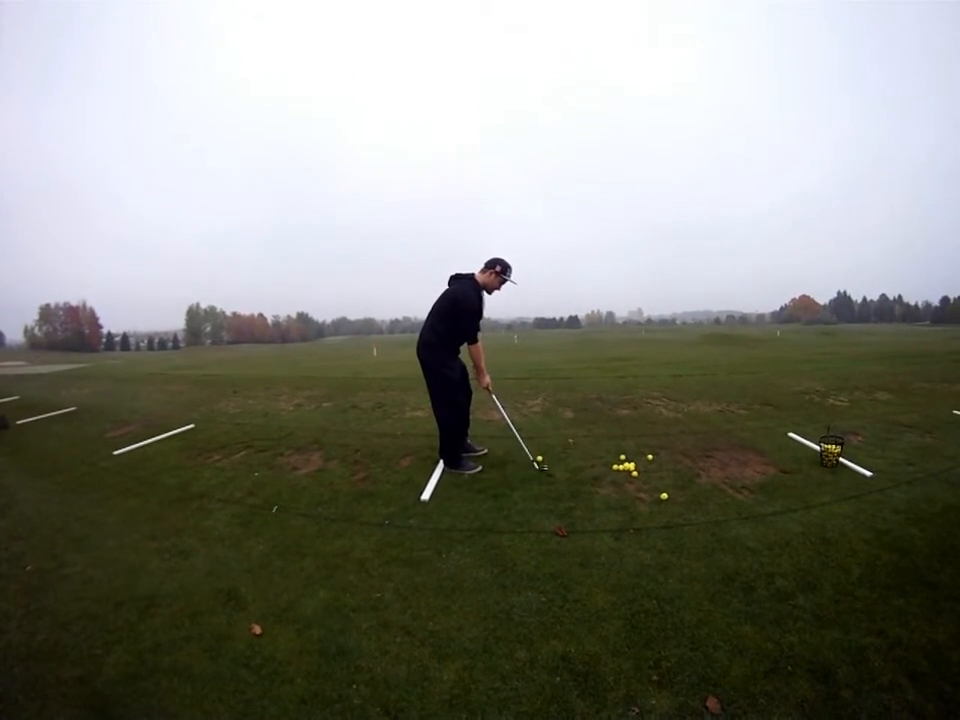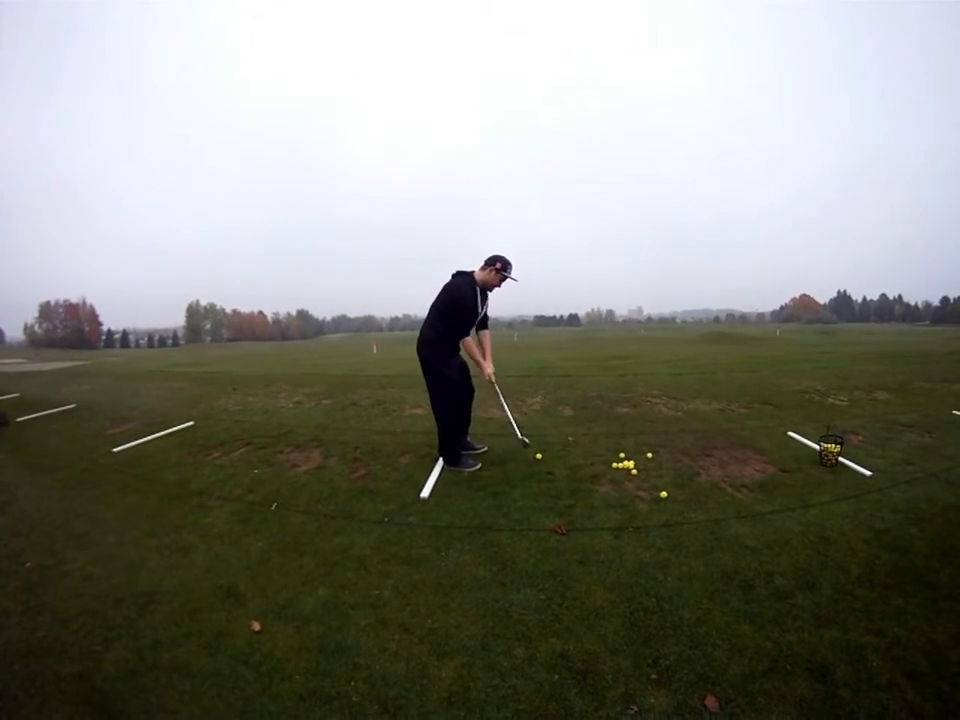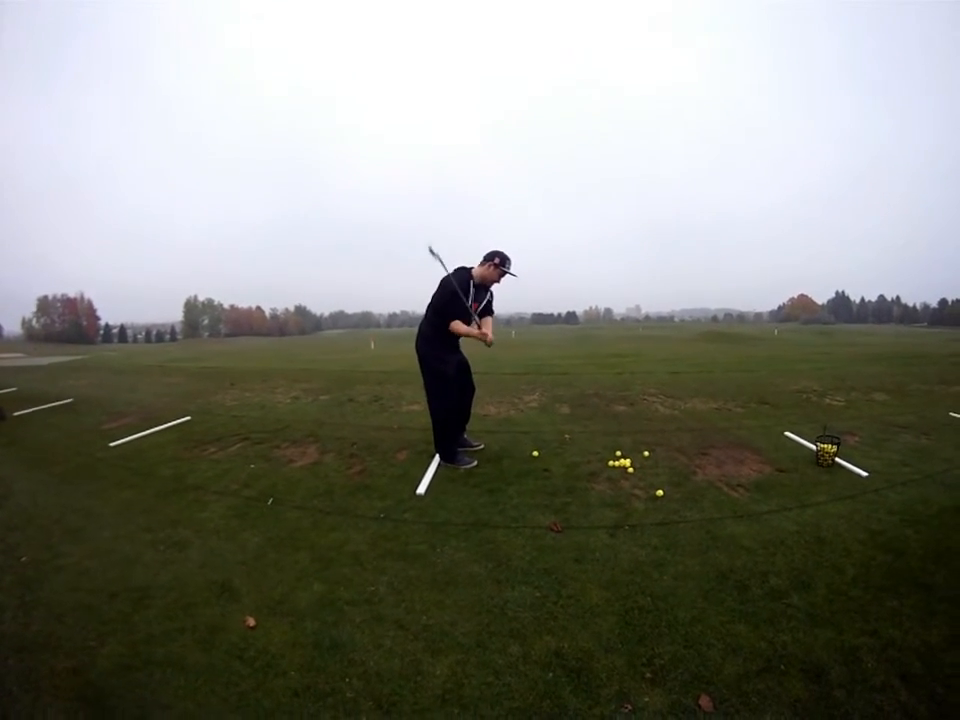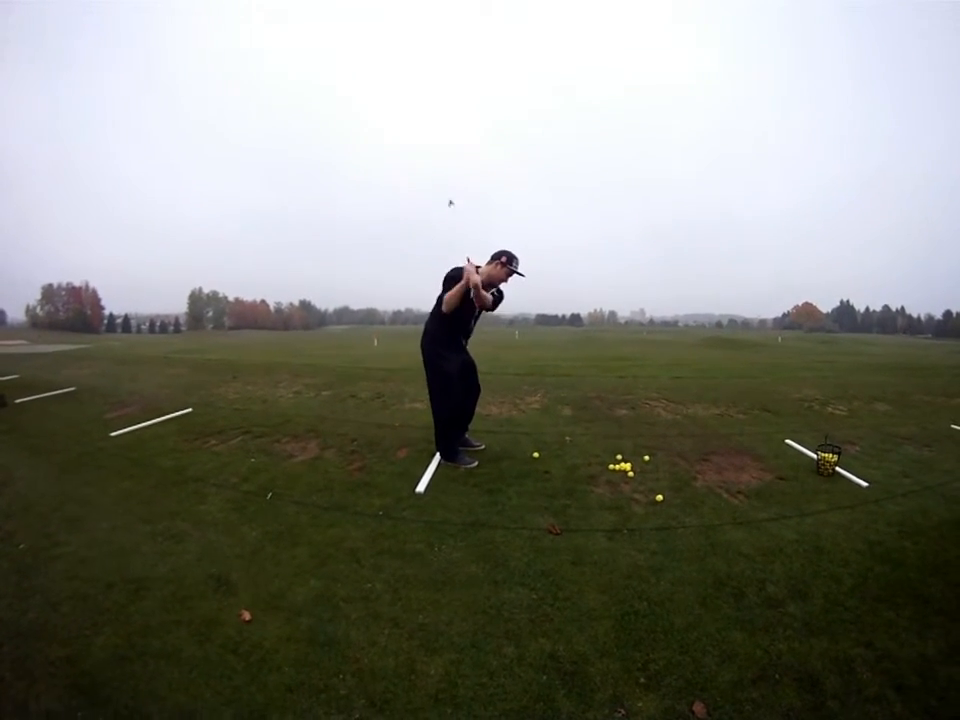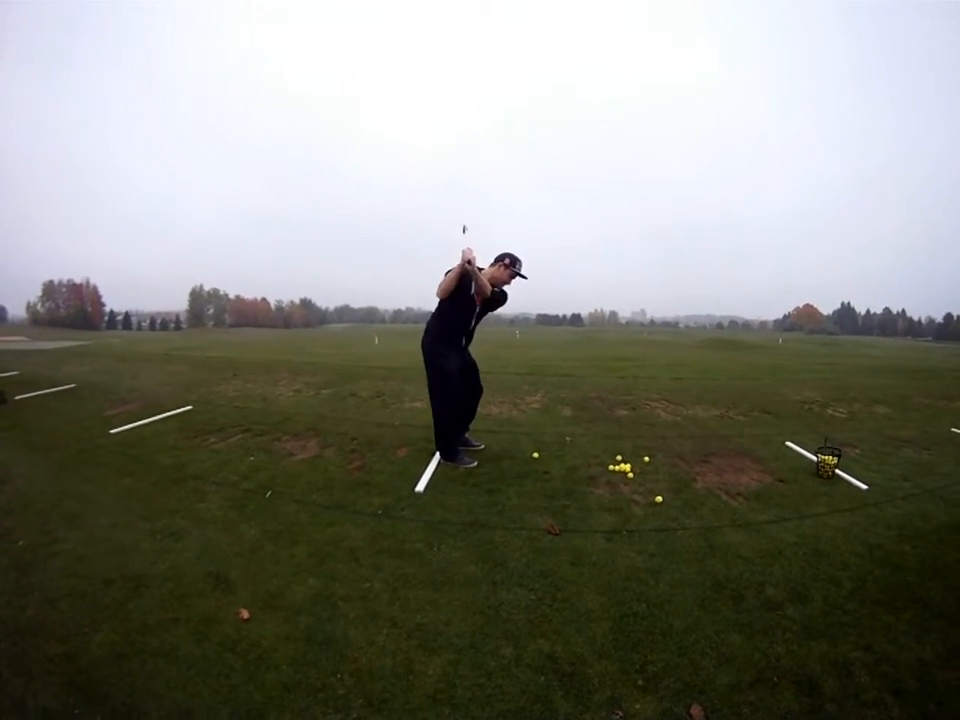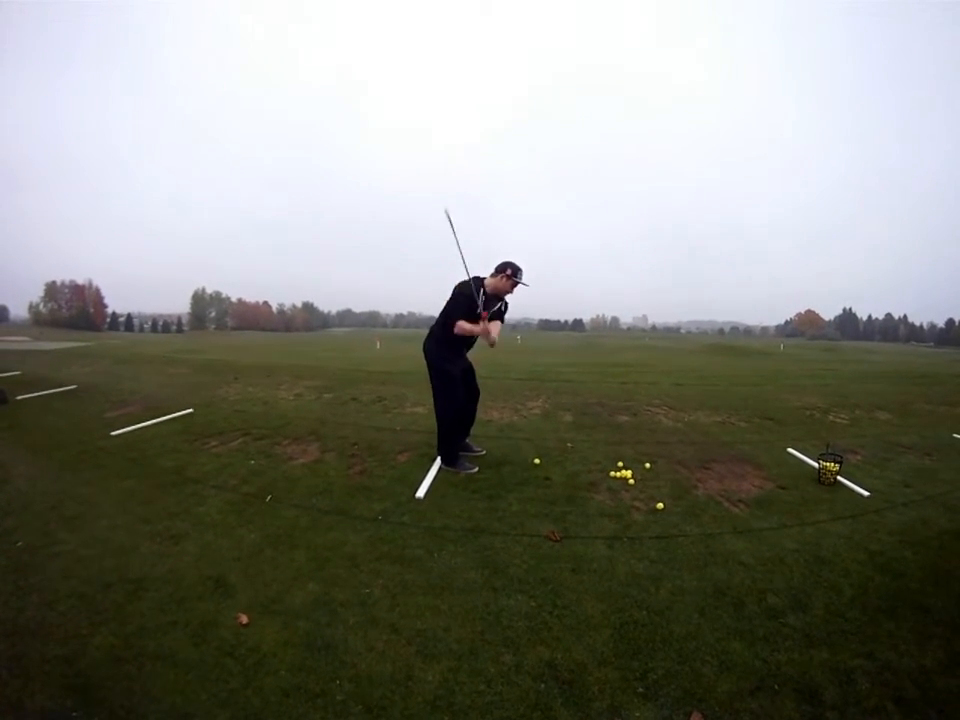
dt=0.2s
person 1, frame 1
left shoulder: (471, 290)
right shoulder: (467, 295)
left elbow: (474, 333)
right elbow: (471, 338)
left wrist: (481, 367)
right wrist: (482, 373)
left hip: (445, 350)
right hip: (434, 351)
left knee: (463, 395)
right knee: (450, 403)
left ankle: (460, 442)
right ankle: (452, 458)
person 1, frame 2
left shoulder: (480, 292)
right shoulder: (461, 290)
left elbow: (483, 327)
right elbow: (463, 334)
left wrist: (488, 361)
right wrist: (482, 366)
left hip: (448, 348)
right hip: (434, 349)
left knee: (465, 393)
right knee: (449, 400)
left ankle: (460, 440)
right ankle: (451, 456)
person 1, frame 3
left shoulder: (485, 291)
right shoulder: (454, 283)
left elbow: (487, 316)
right elbow: (452, 323)
left wrist: (487, 332)
right wrist: (475, 333)
left hip: (450, 346)
right hip: (432, 346)
left knee: (465, 390)
right knee: (445, 397)
left ankle: (457, 436)
right ankle: (447, 453)
person 1, frame 4
left shoulder: (495, 292)
right shoulder: (457, 275)
left elbow: (486, 303)
right elbow: (446, 308)
left wrist: (476, 284)
right wrist: (465, 282)
left hip: (458, 345)
right hip: (437, 345)
left knee: (471, 389)
right knee: (447, 396)
left ankle: (458, 436)
right ankle: (448, 451)
person 1, frame 5
left shoulder: (499, 295)
right shoulder: (459, 274)
left elbow: (485, 293)
right elbow: (441, 294)
left wrist: (474, 271)
right wrist: (462, 266)
left hip: (460, 347)
right hip: (438, 344)
left knee: (473, 390)
right knee: (447, 396)
left ankle: (458, 435)
right ankle: (448, 451)
person 1, frame 6
left shoulder: (499, 303)
right shoulder: (467, 290)
left elbow: (495, 324)
right elbow: (457, 326)
left wrist: (490, 333)
right wrist: (479, 330)
left hip: (457, 352)
right hip: (439, 349)
left knee: (470, 395)
right knee: (451, 400)
left ankle: (459, 441)
right ankle: (449, 456)
